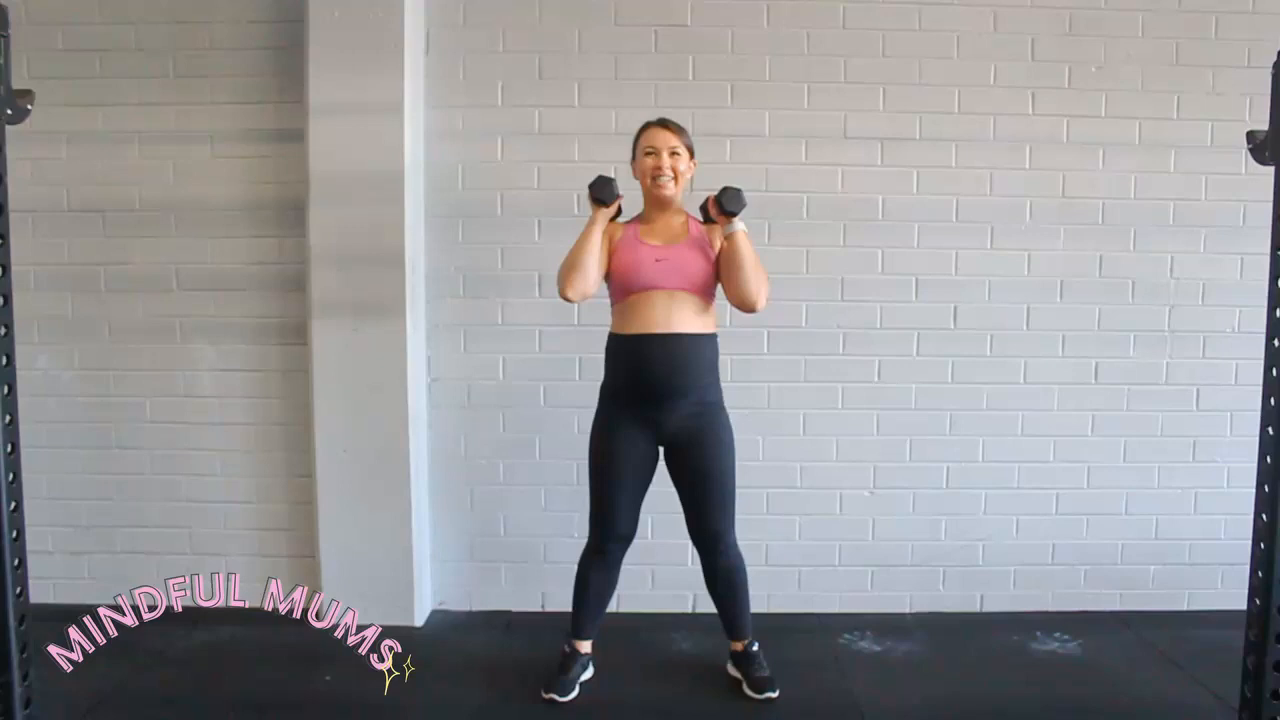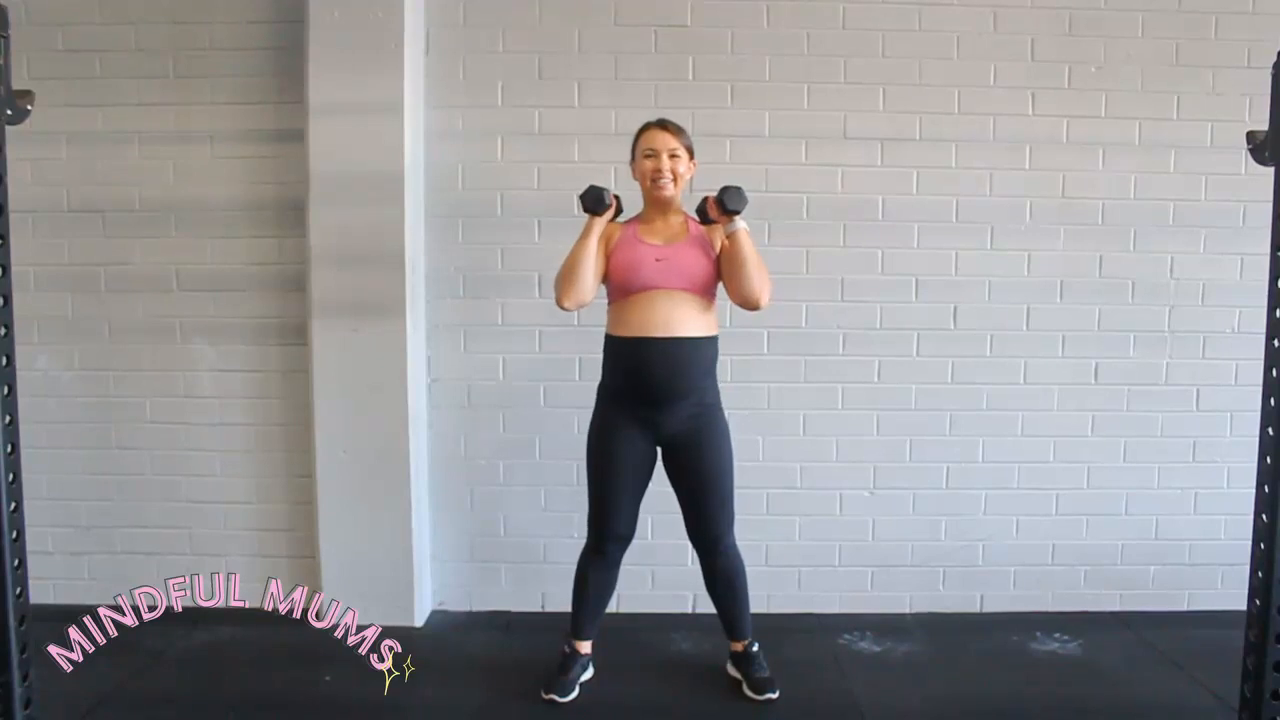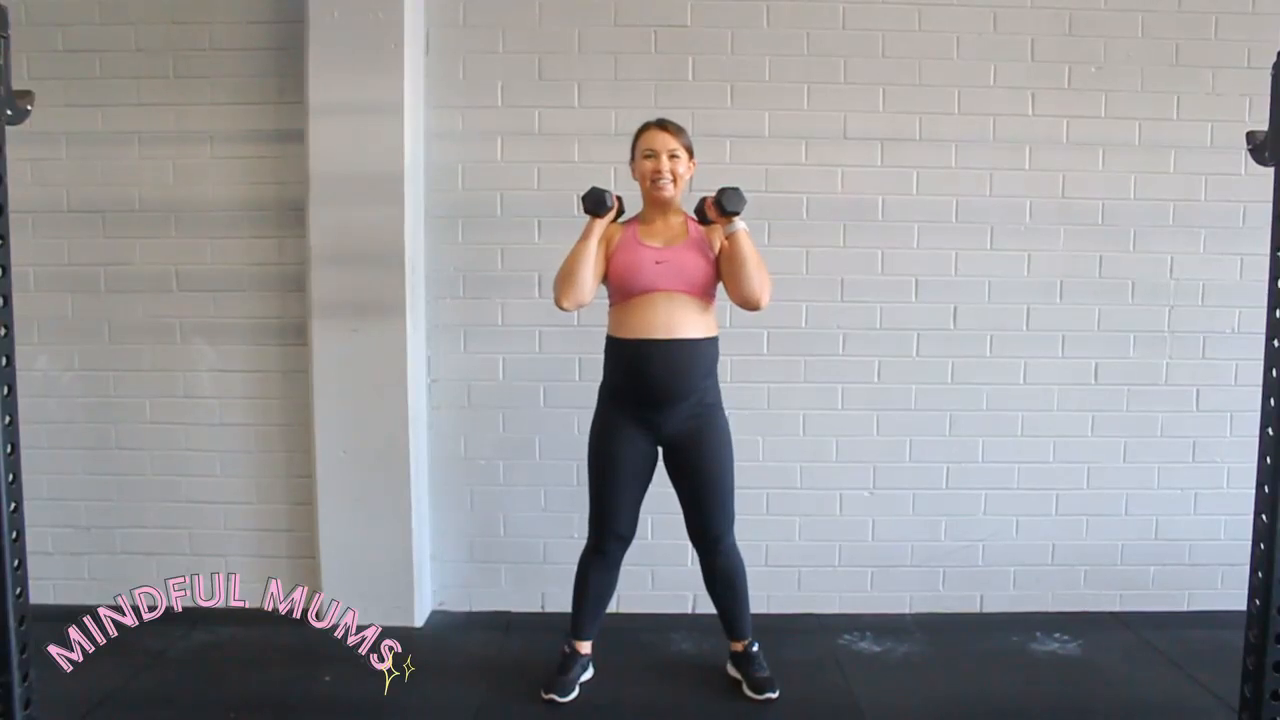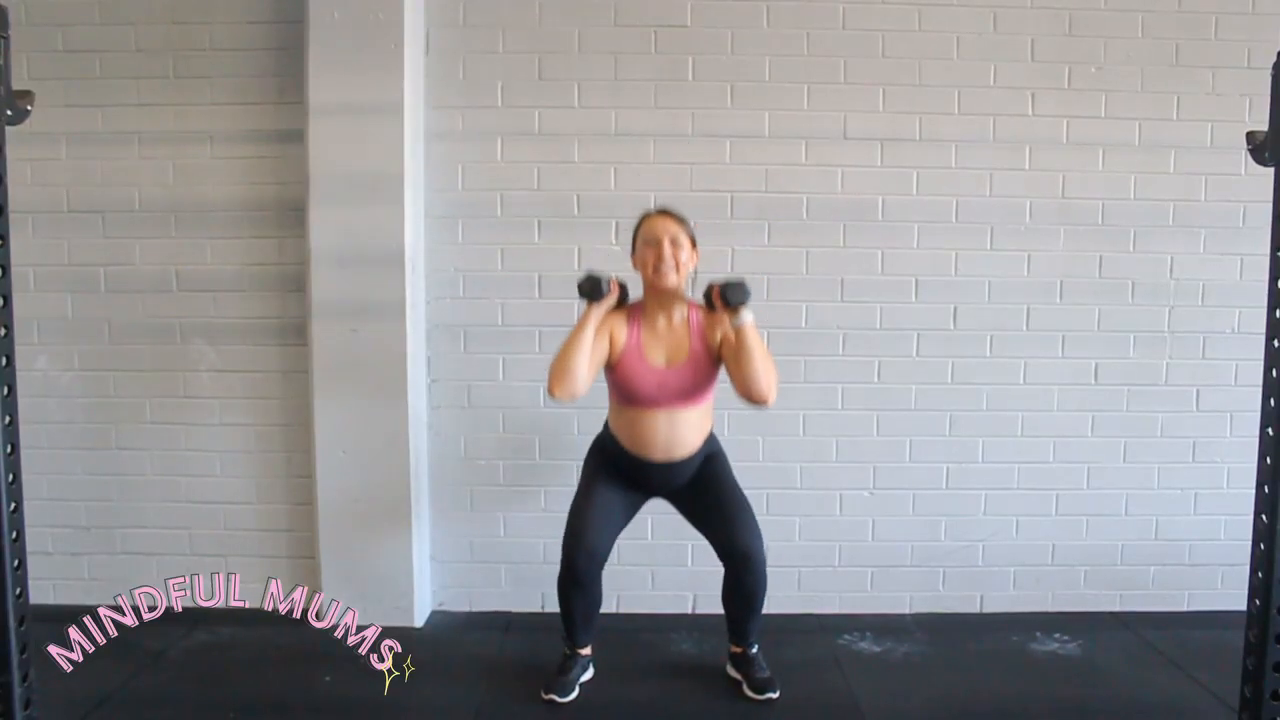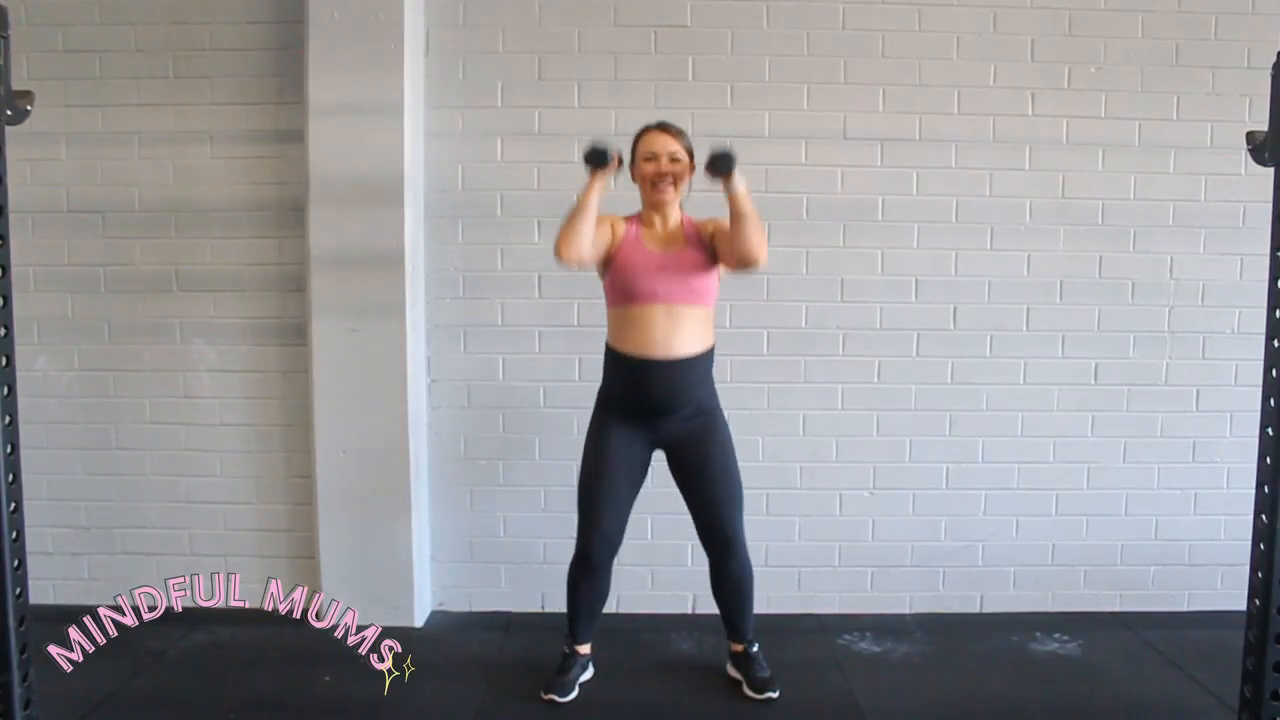
dt=0.7s
person 1, frame 1
left shoulder: (713, 233)
right shoulder: (614, 234)
left elbow: (752, 299)
right elbow: (572, 288)
left wrist: (733, 224)
right wrist: (597, 218)
left hip: (697, 402)
right hip: (626, 402)
left knee: (716, 537)
right knee: (608, 535)
left ankle: (744, 651)
right ankle: (578, 653)
person 1, frame 2
left shoulder: (713, 234)
right shoulder: (613, 235)
left elbow: (755, 297)
right elbow: (569, 297)
left wrist: (735, 224)
right wrist: (593, 224)
left hip: (695, 404)
right hip: (623, 404)
left knee: (716, 538)
right knee: (607, 537)
left ankle: (744, 651)
right ankle: (578, 653)
person 1, frame 3
left shoulder: (712, 235)
right shoulder: (614, 235)
left elbow: (755, 297)
right elbow: (568, 298)
left wrist: (734, 223)
right wrist: (594, 225)
left hip: (696, 402)
right hip: (625, 402)
left knee: (715, 537)
right knee: (608, 537)
left ankle: (744, 652)
right ankle: (577, 654)
person 1, frame 4
left shoulder: (714, 324)
right shoulder: (613, 325)
left elbow: (763, 392)
right elbow: (563, 388)
left wrist: (741, 316)
right wrist: (592, 315)
left hip: (696, 464)
right hip: (618, 466)
left knee: (747, 551)
right knee: (580, 552)
left ankle: (744, 652)
right ankle: (578, 655)
person 1, frame 5
left shoulder: (709, 235)
right shoulder: (614, 233)
left elbow: (755, 255)
right elbow: (567, 251)
left wrist: (733, 183)
right wrist: (595, 184)
left hip: (694, 405)
right hip: (623, 406)
left knee: (726, 537)
right knee: (596, 539)
left ankle: (744, 652)
right ankle: (577, 656)
